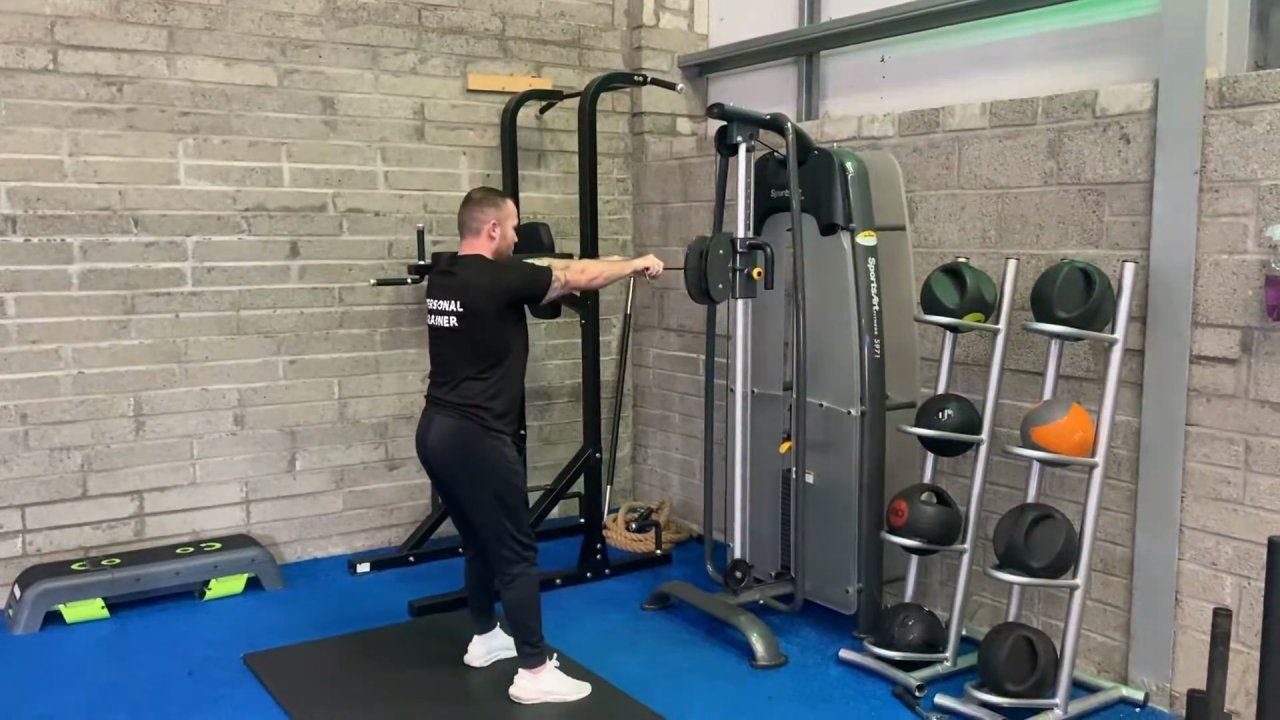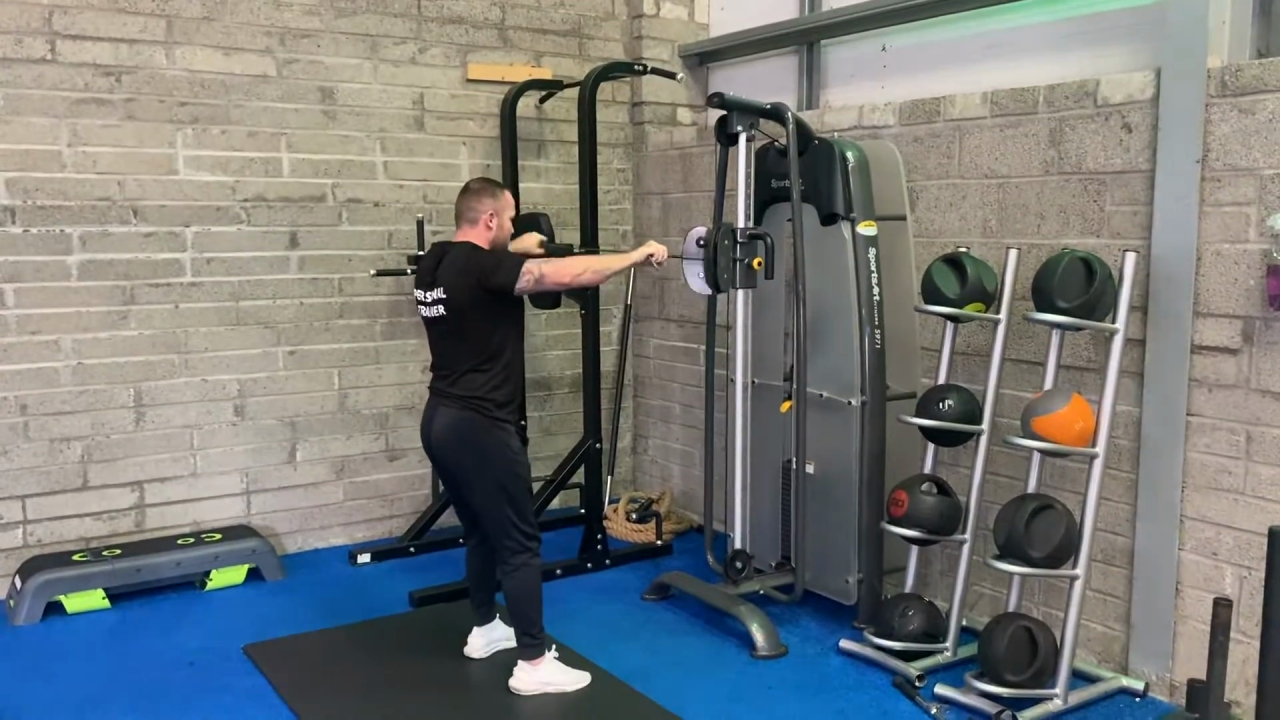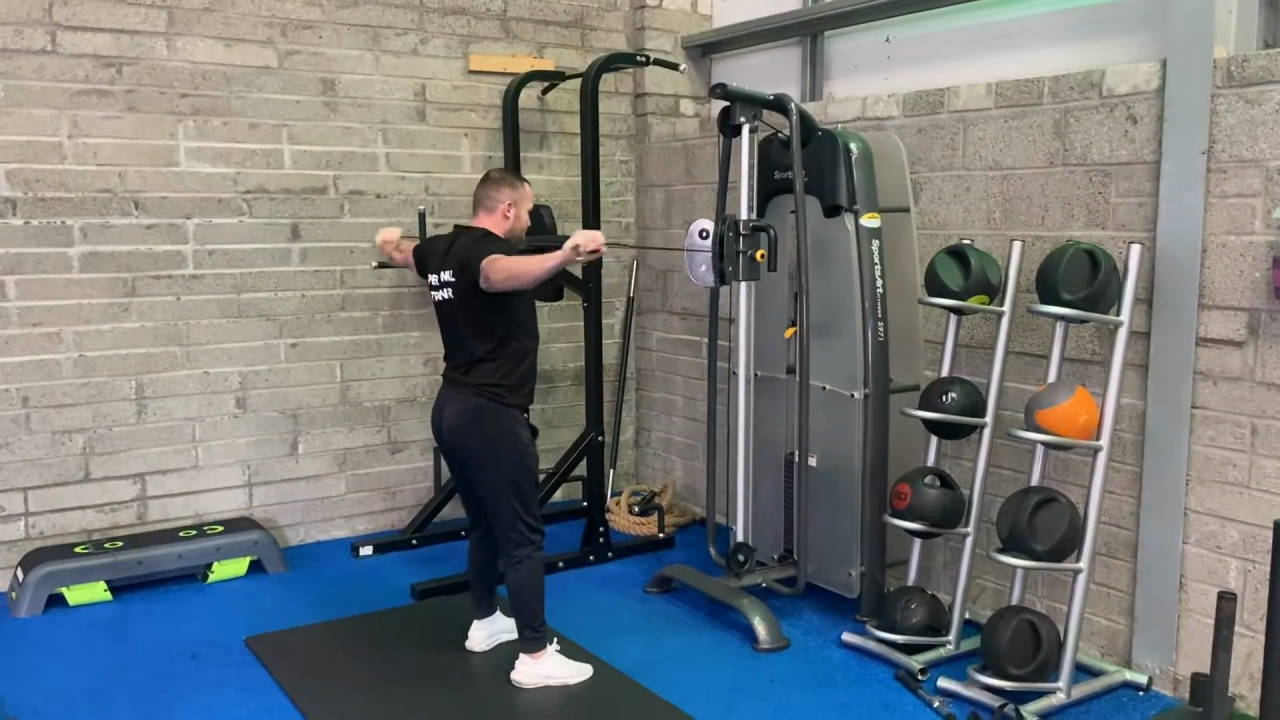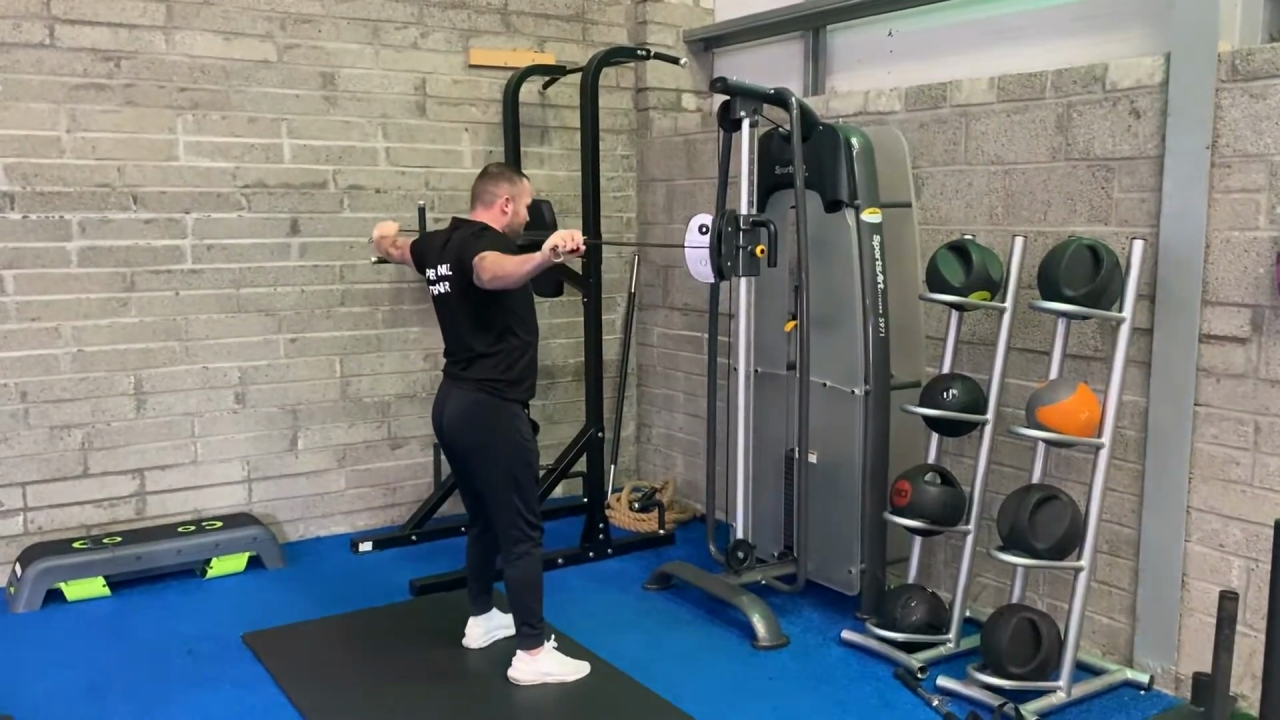
dt=0.5s
person 1, frame 1
left shoulder: (445, 277)
right shoulder: (498, 279)
left elbow: (547, 271)
right elbow: (578, 279)
left wrist: (597, 260)
right wrist: (637, 264)
left hip: (436, 430)
right hip: (475, 438)
left knee: (480, 542)
right knee: (515, 553)
left ankle: (486, 638)
right ankle: (534, 673)
person 1, frame 2
left shoulder: (435, 263)
right shoulder: (481, 268)
right elbow: (563, 274)
left wrist: (519, 246)
right wrist: (636, 256)
left hip: (441, 420)
right hip: (480, 427)
left knee: (481, 532)
right knee: (519, 543)
left ankle: (484, 629)
right ankle: (533, 664)
person 1, frame 3
left shoulder: (441, 250)
right shoulder: (490, 250)
left elbow: (397, 252)
right elbow: (504, 274)
left wrist: (390, 239)
right wrist: (565, 254)
left hip: (453, 408)
right hip: (491, 415)
left knee: (485, 525)
right knee: (523, 535)
left ankle: (485, 622)
right ankle: (536, 657)
person 1, frame 4
left shoulder: (439, 244)
right shoulder: (486, 244)
left elbow: (393, 248)
right elbow: (494, 273)
left wrist: (386, 234)
right wrist: (546, 255)
left hip: (454, 403)
right hip: (492, 411)
left knee: (483, 521)
right knee: (522, 533)
left ankle: (481, 618)
right ankle: (532, 654)
